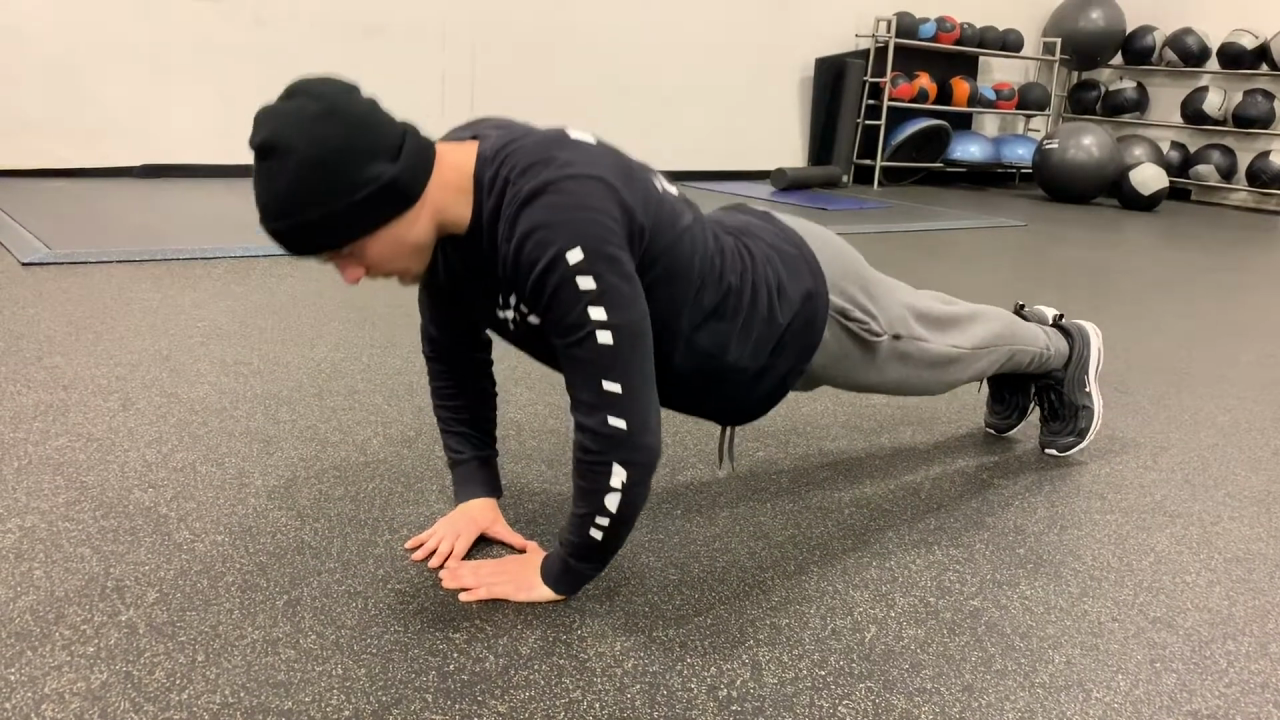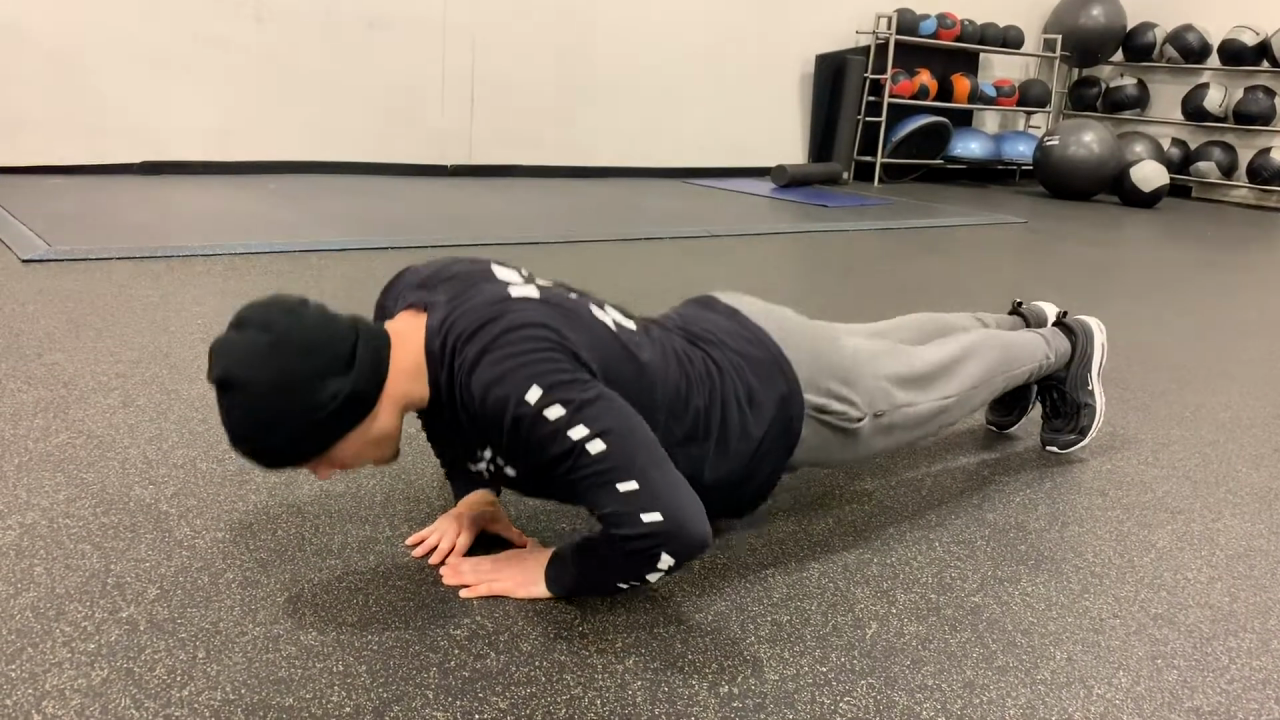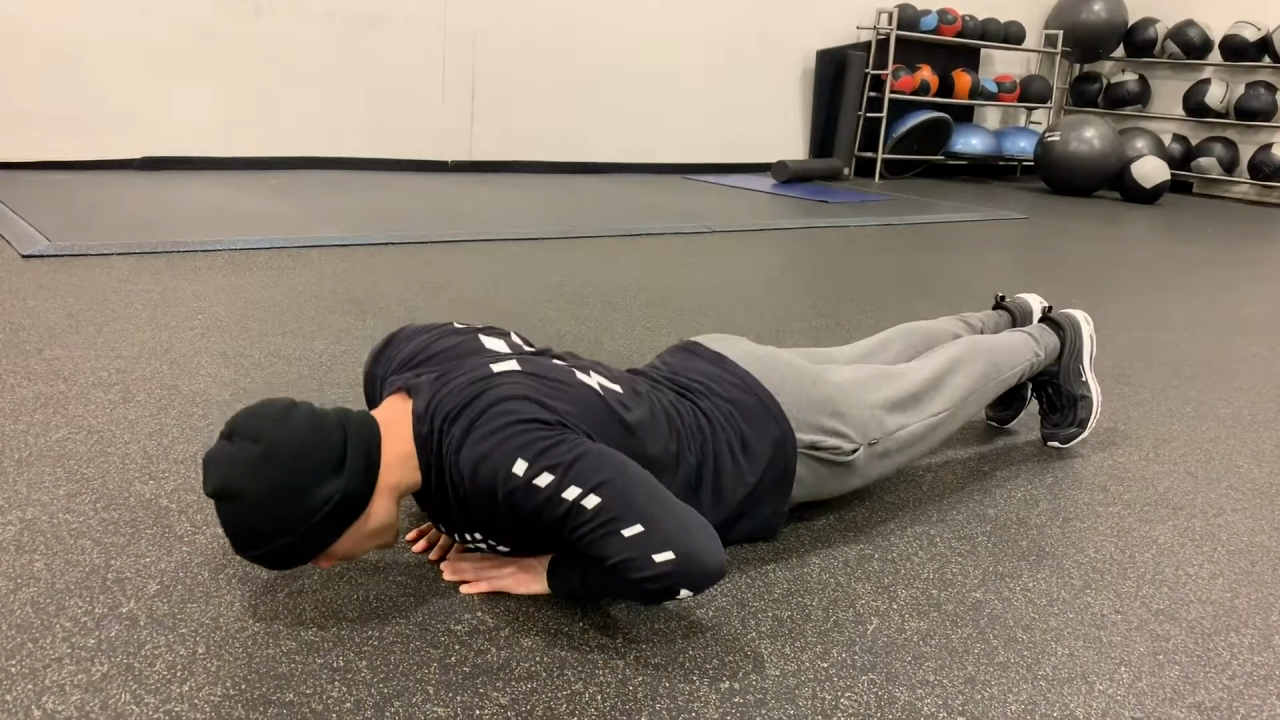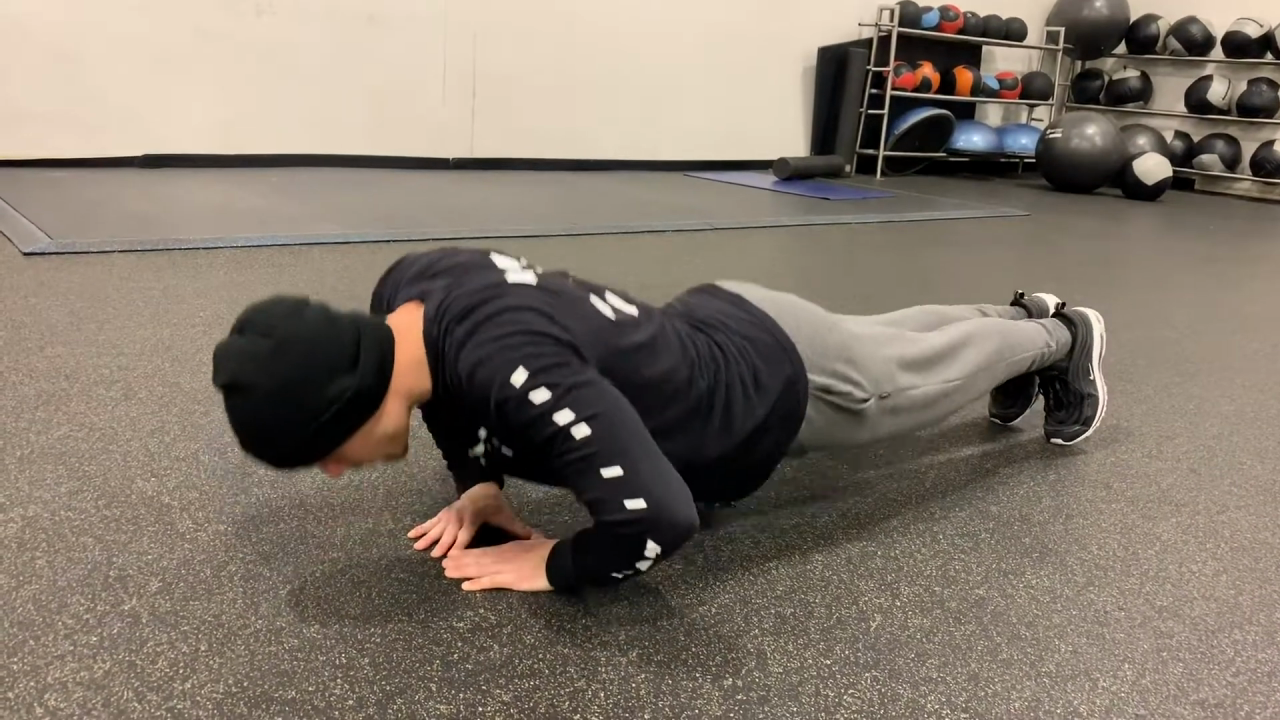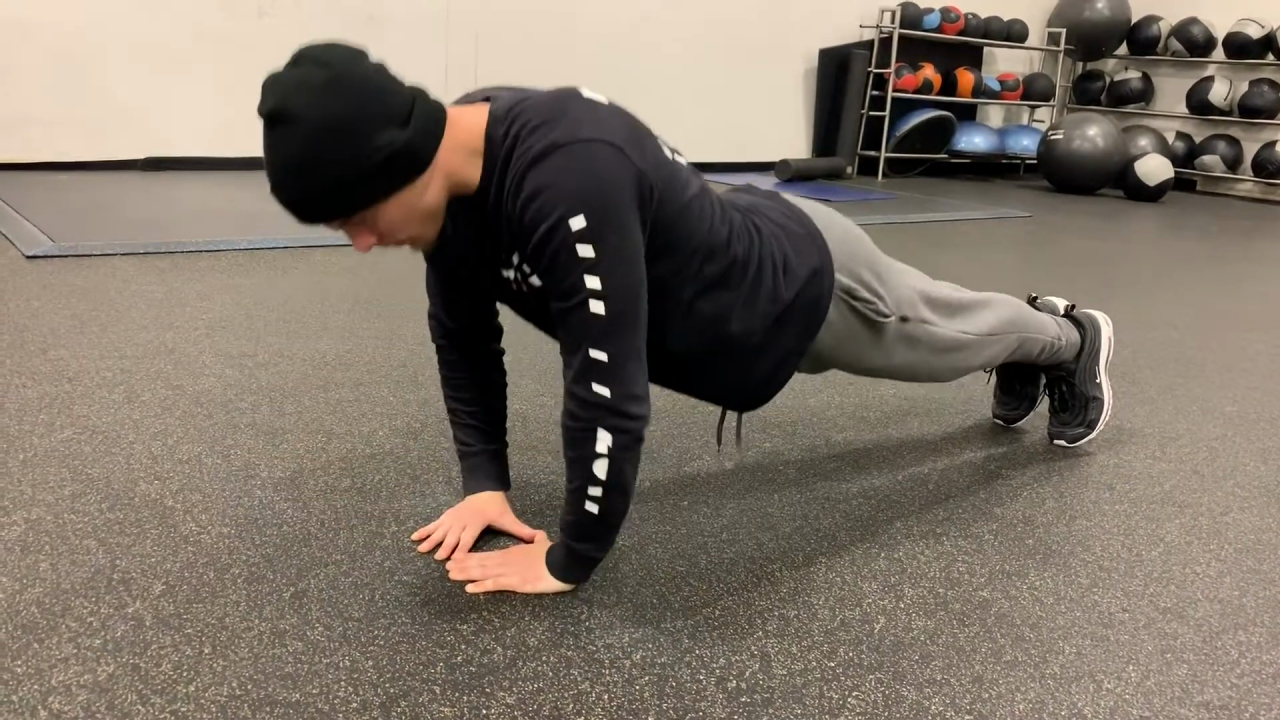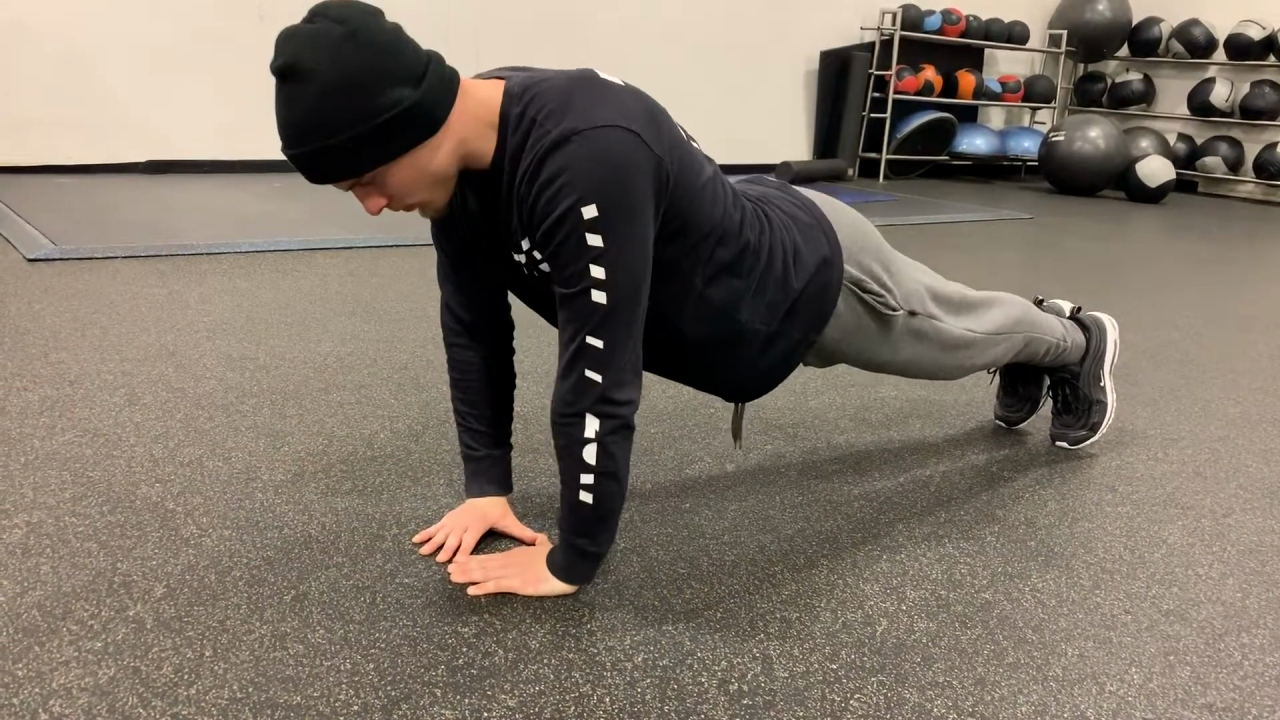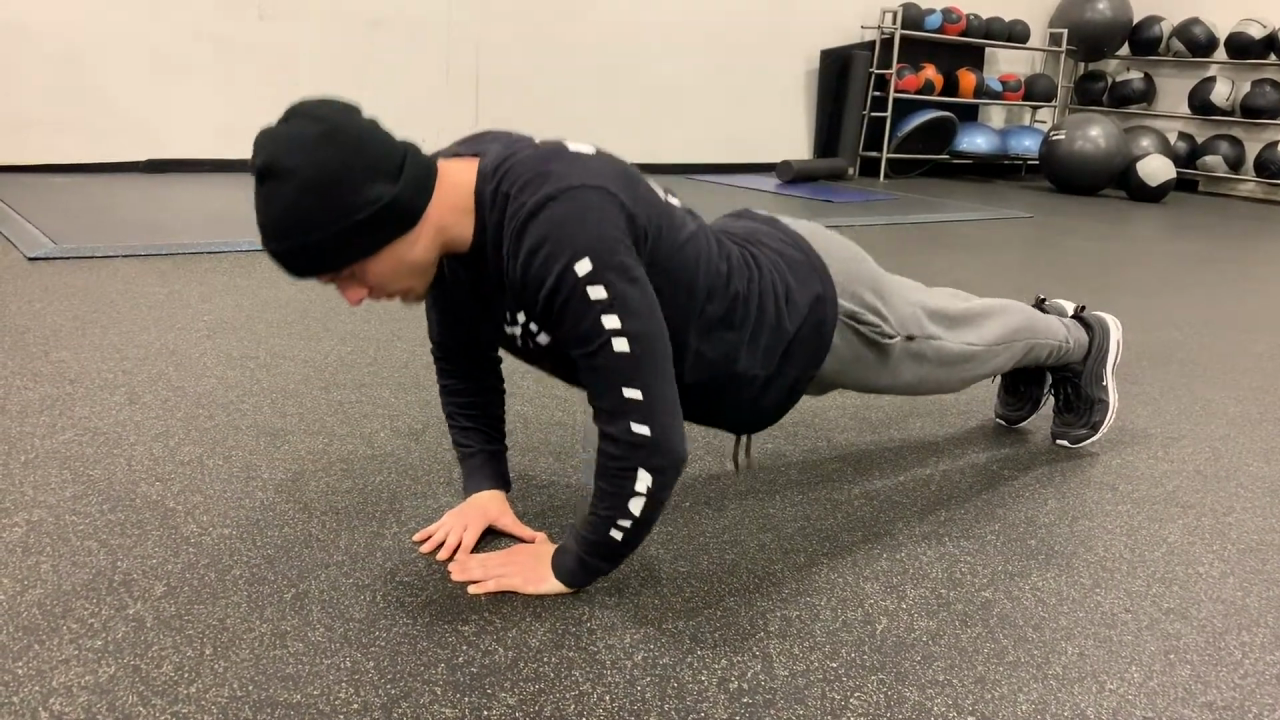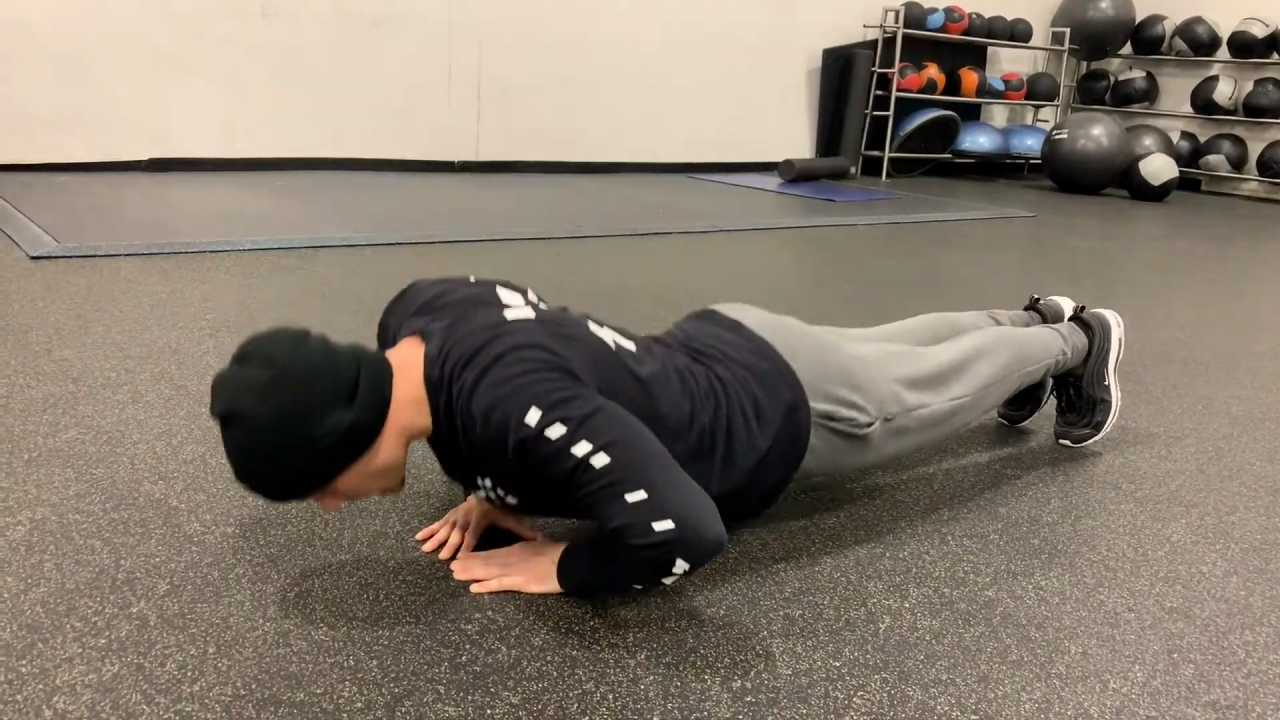
dt=0.4s
person 1, frame 1
left shoulder: (559, 224)
right shoulder: (444, 192)
left elbow: (624, 433)
right elbow: (454, 347)
left wrist: (558, 573)
right wrist: (477, 490)
left hip: (797, 306)
right hip: (734, 266)
left knee: (940, 347)
right knee: (936, 340)
left ankle: (1058, 349)
right ankle: (1021, 326)
person 1, frame 2
left shoulder: (517, 383)
right shoulder: (403, 308)
left elbow: (671, 525)
left wrist: (552, 573)
right wrist: (478, 487)
left hip: (776, 398)
right hip: (711, 339)
left knee: (925, 381)
right knee: (889, 346)
left ankle: (1060, 348)
right ankle: (1015, 326)
person 1, frame 3
left shoulder: (499, 454)
right shoulder: (396, 366)
left elbow: (688, 556)
left wrist: (551, 571)
left hip: (768, 440)
right hip: (701, 377)
left knee: (913, 401)
right knee: (868, 362)
left ankle: (1048, 342)
right ankle: (1000, 322)
person 1, frame 4
left shoulder: (512, 362)
right shoulder: (403, 301)
left elbow: (660, 513)
left wrist: (554, 566)
right wrist: (479, 485)
left hip: (779, 381)
right hip: (714, 329)
left knee: (922, 375)
right knee: (890, 337)
left ankle: (1061, 340)
right ankle: (1017, 316)
person 1, frame 5
left shoulder: (571, 176)
right shoulder: (450, 162)
left elbow: (608, 392)
right elbow: (463, 334)
left wrist: (570, 562)
right wrist: (485, 484)
left hip: (803, 287)
right hip: (738, 263)
left knee: (948, 338)
right knee: (946, 344)
left ankle: (1069, 341)
right ankle: (1033, 323)
person 1, frame 6
left shoulder: (588, 155)
right shoulder: (462, 146)
left elbow: (600, 378)
right elbow: (474, 327)
left wrist: (570, 562)
right wrist: (487, 488)
left hip: (810, 277)
right hip: (744, 262)
left knee: (953, 336)
right knee: (949, 338)
left ankle: (1076, 343)
right ankle: (1041, 334)
person 1, frame 7
left shoulder: (565, 238)
right shoulder: (449, 195)
left elbow: (651, 438)
right elbow: (464, 339)
left wrist: (569, 564)
right wrist: (484, 484)
left hip: (806, 309)
right hip: (740, 269)
left knee: (954, 340)
right knee: (949, 334)
left ankle: (1075, 339)
right ankle: (1034, 348)
person 1, frame 8
left shoulder: (515, 407)
right shoulder: (409, 321)
left elbow: (687, 528)
left wrist: (559, 562)
right wrist: (488, 491)
left hip: (785, 410)
right hip: (716, 351)
left knee: (934, 386)
right knee: (896, 349)
left ankle: (1074, 340)
right ankle: (1023, 322)
